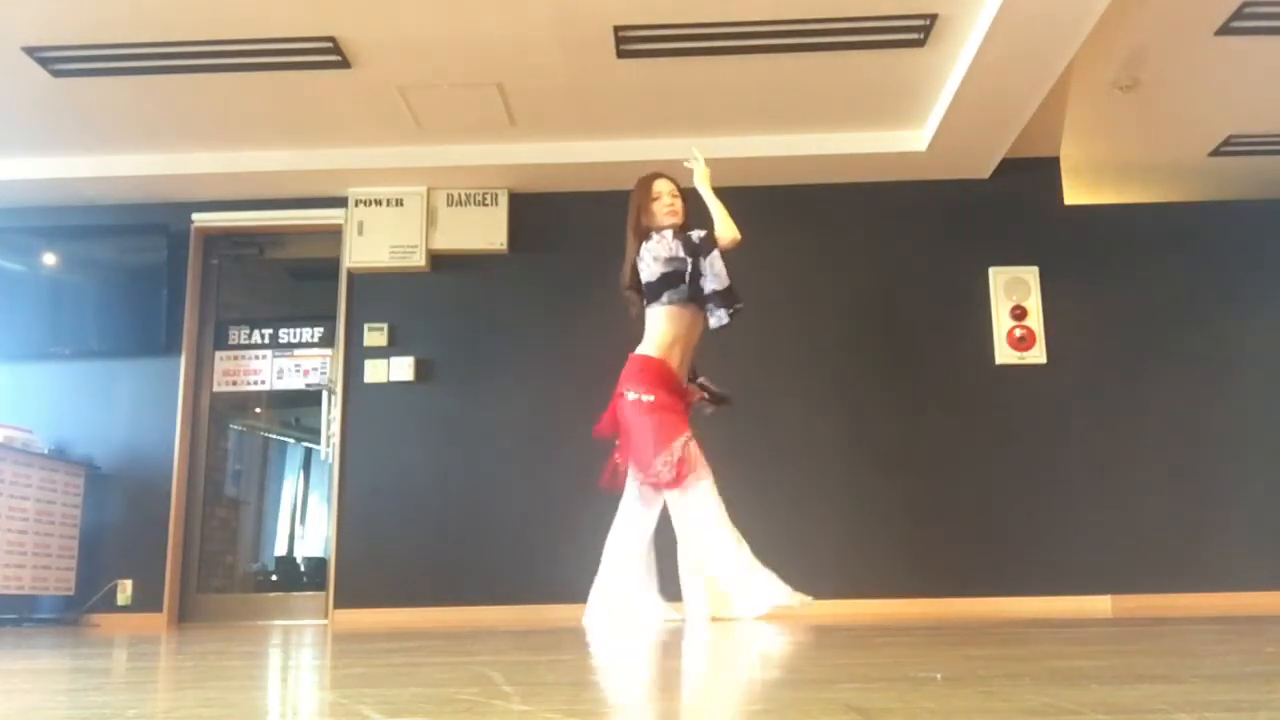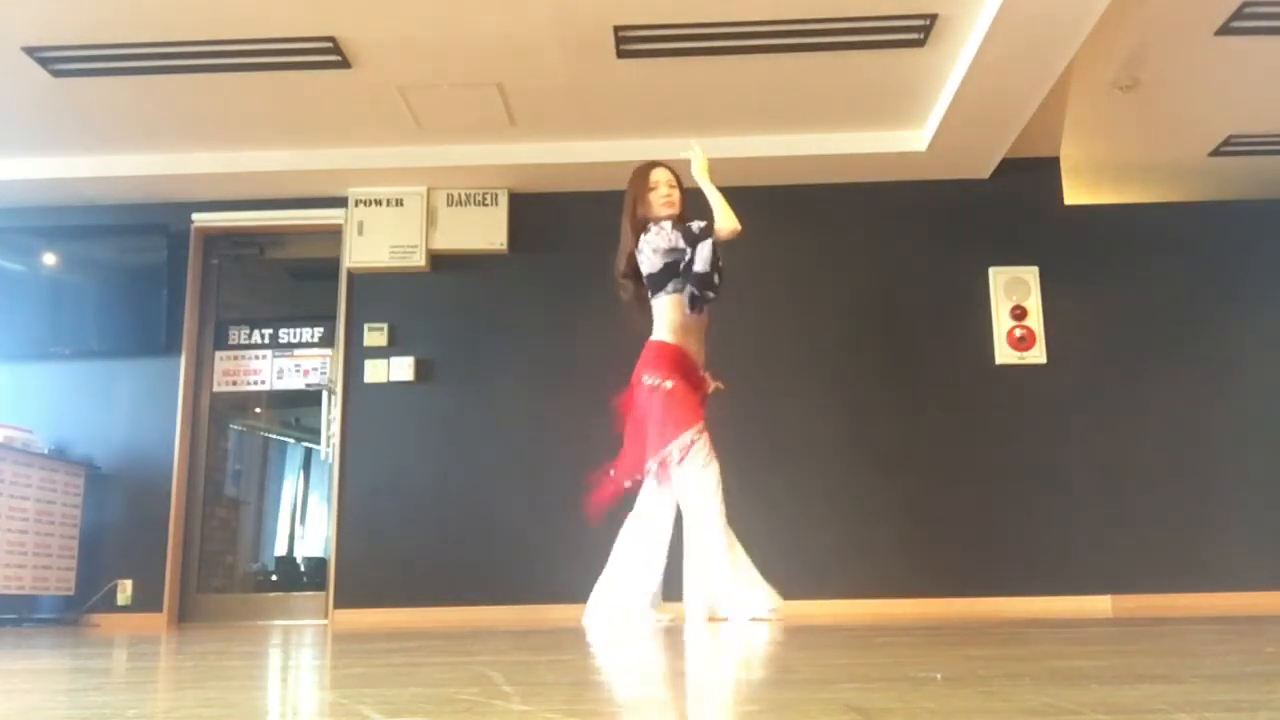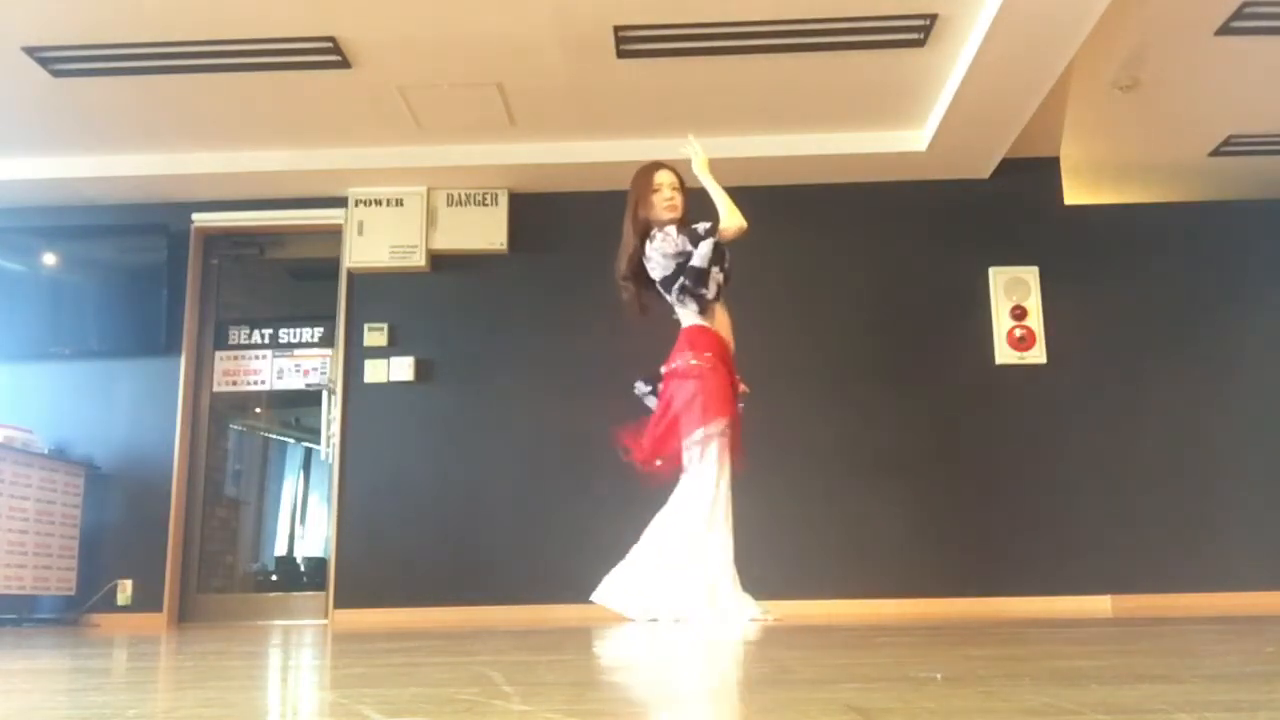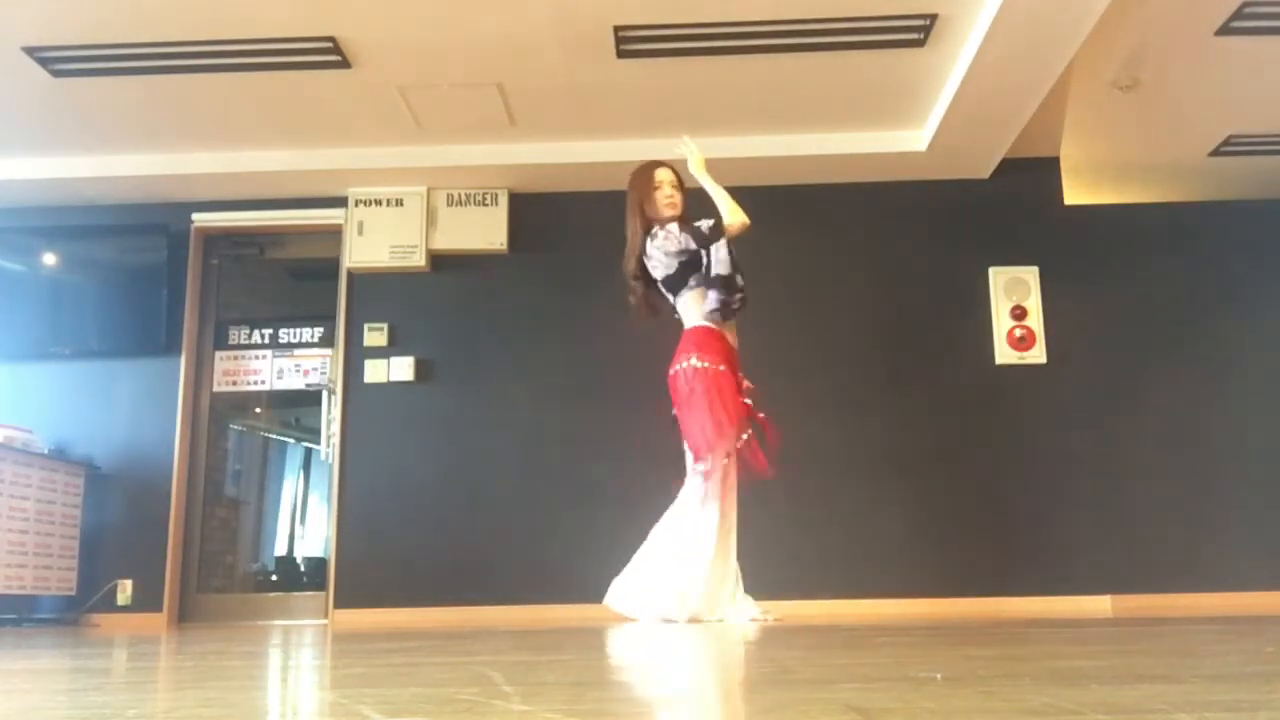
dt=0.2s
person 1, frame 1
left shoulder: (679, 252)
right shoulder: (658, 246)
right elbow: (730, 236)
right wrist: (706, 187)
left hip: (665, 387)
right hip: (649, 383)
left knee: (644, 497)
right knee: (696, 494)
left ankle: (623, 600)
right ankle: (747, 591)
person 1, frame 2
left shoulder: (674, 241)
right shoulder: (658, 237)
right elbow: (729, 227)
right wrist: (704, 179)
left hip: (678, 376)
right hip: (665, 372)
left knee: (662, 491)
right knee: (700, 487)
left ankle: (620, 600)
right ankle: (727, 596)
person 1, frame 3
left shoulder: (674, 243)
right shoulder: (664, 239)
right elbow: (736, 225)
right wrist: (706, 175)
left hip: (706, 365)
right hip: (701, 360)
left knee: (701, 485)
right knee: (707, 482)
left ankle: (642, 590)
right ankle: (712, 599)
person 1, frame 4
left shoulder: (673, 244)
right shoulder: (665, 237)
right elbow: (738, 221)
right wrist: (704, 173)
left hip: (709, 364)
right hip: (705, 360)
left knee: (712, 485)
right knee: (710, 483)
left ankle: (683, 594)
right ankle: (712, 598)
